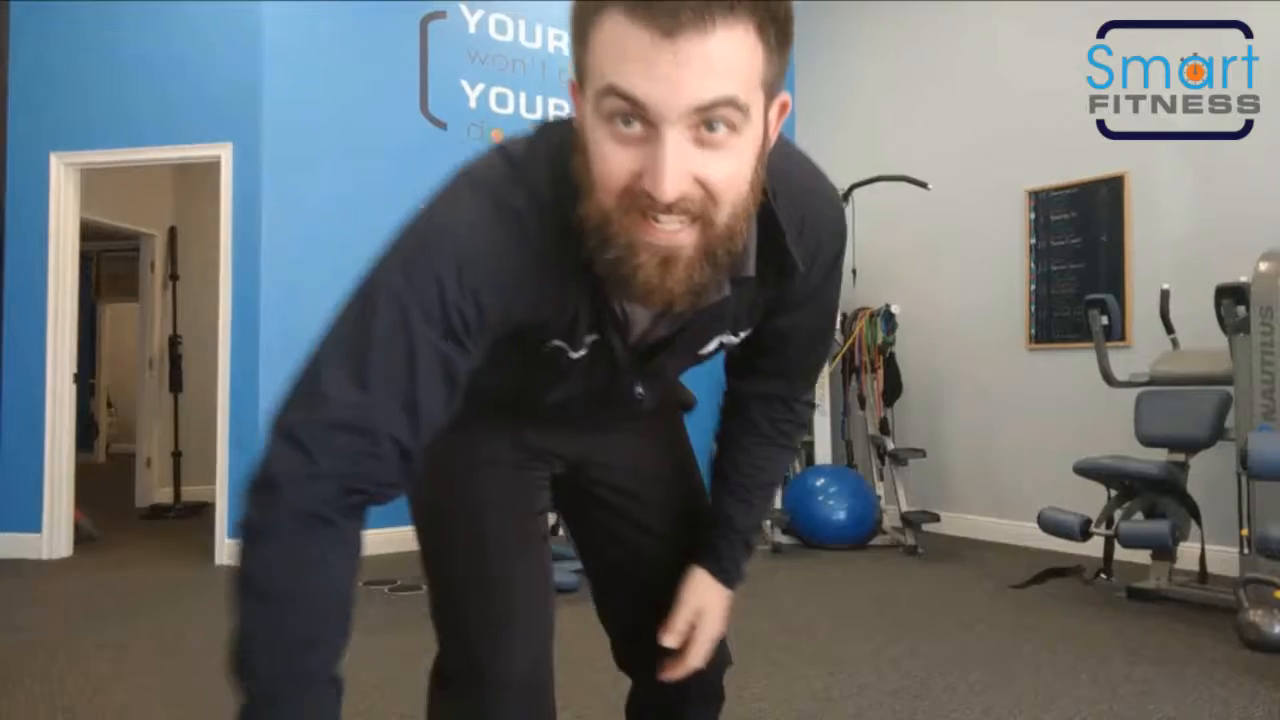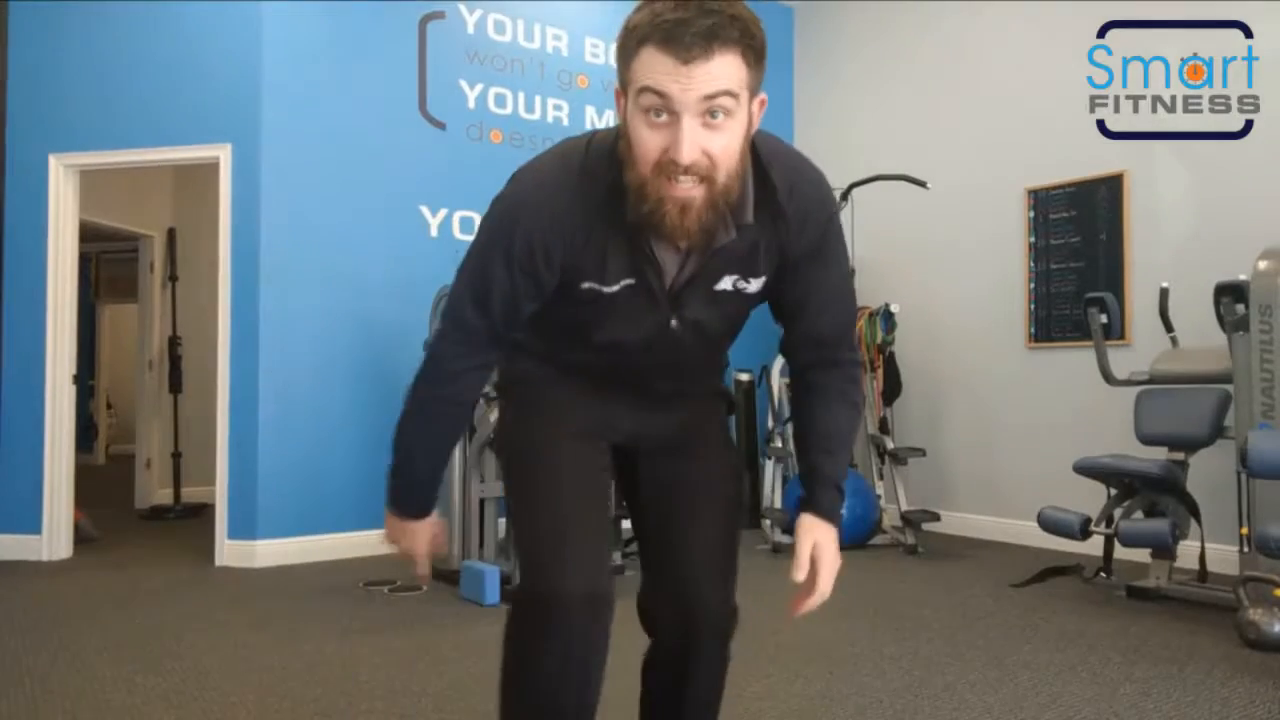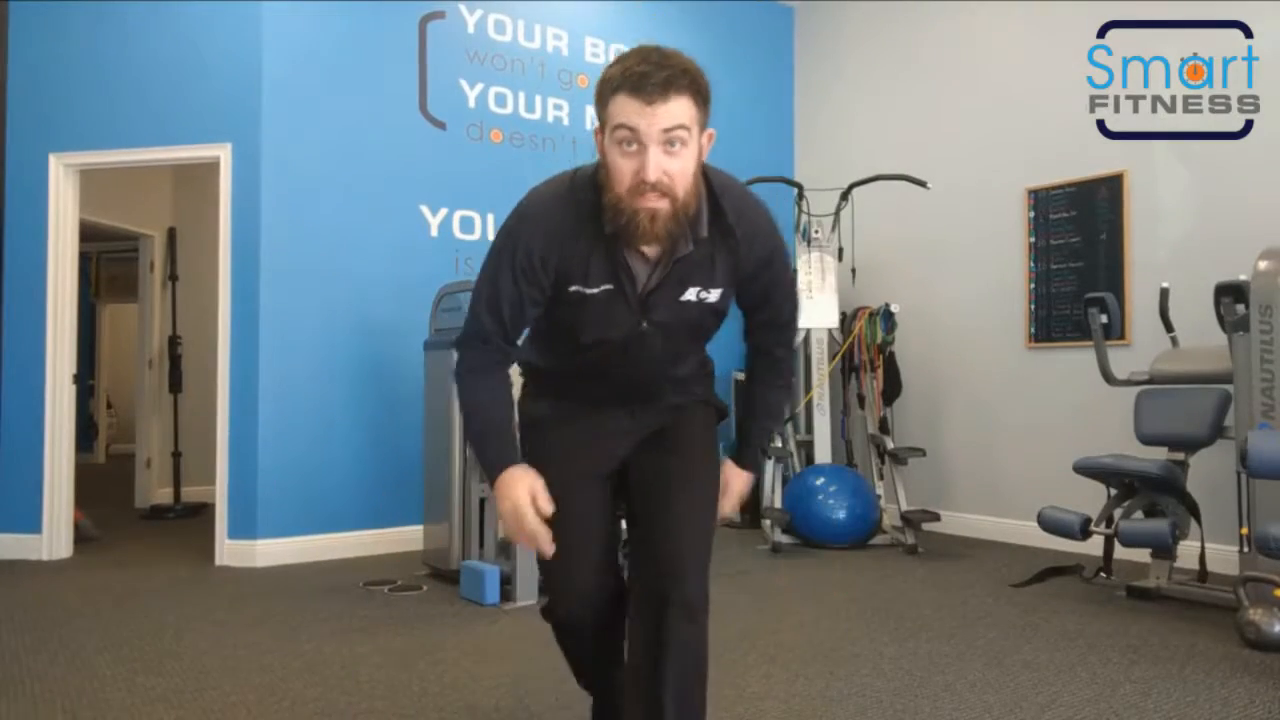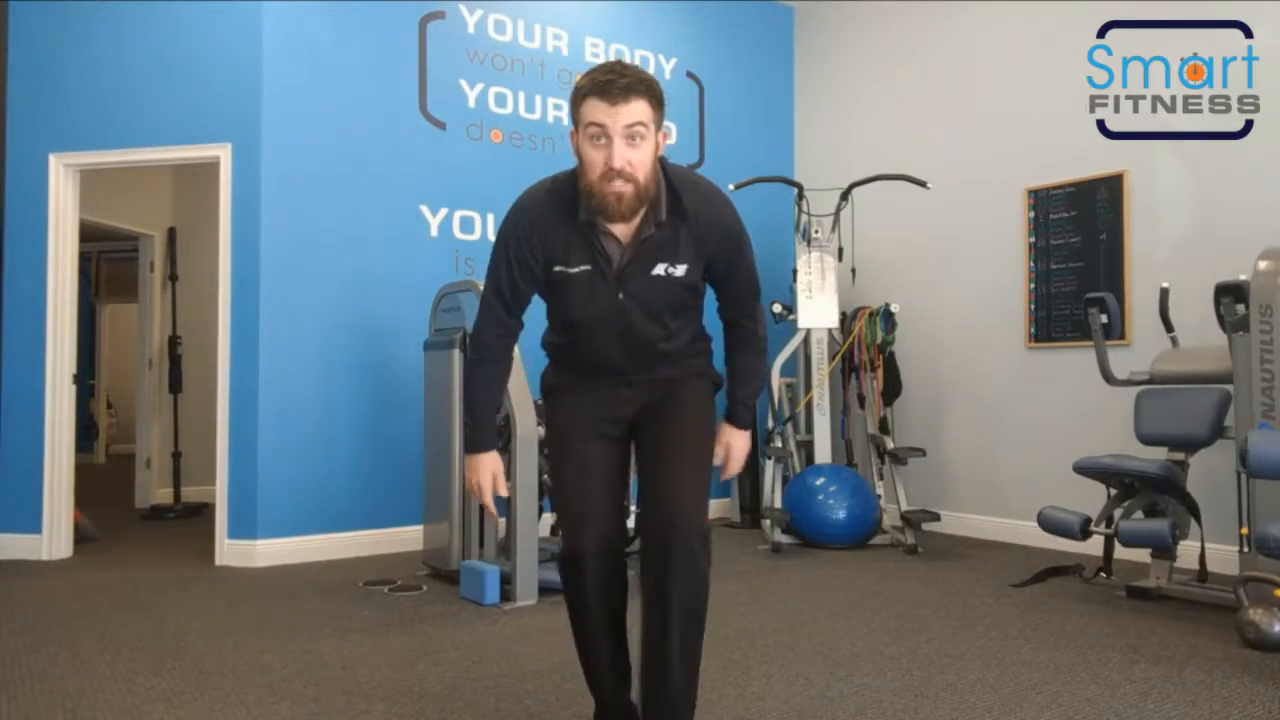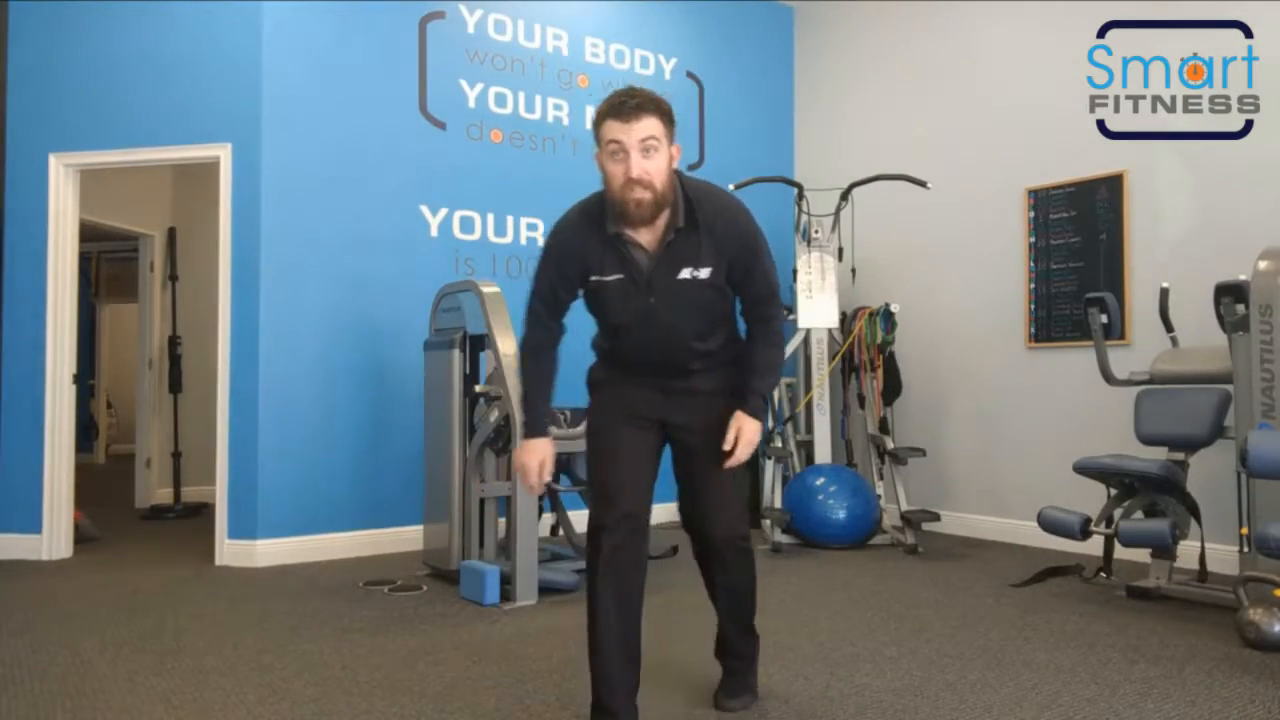
dt=0.4s
person 1, frame 1
left shoulder: (804, 220)
right shoulder: (485, 222)
left elbow: (771, 401)
right elbow: (318, 477)
left wrist: (722, 563)
left hip: (630, 415)
right hip: (477, 417)
left knee: (686, 662)
person 1, frame 2
left shoulder: (798, 199)
right shoulder: (550, 195)
left elbow: (826, 357)
right elbow: (461, 350)
left wrist: (822, 505)
right wrist: (413, 497)
left hip: (684, 402)
right hip: (558, 391)
left knee: (698, 614)
right knee: (565, 597)
person 1, frame 3
left shoulder: (746, 226)
right shoulder: (546, 218)
left elbow: (772, 346)
right elbow: (483, 349)
left wrist: (747, 456)
right wrist: (503, 465)
left hip: (676, 410)
right hip: (566, 411)
left knee: (675, 594)
right knee: (579, 603)
person 1, frame 4
left shoulder: (706, 211)
right shoulder: (537, 215)
left elbow: (744, 316)
right elbow: (495, 330)
left wrist: (740, 415)
right wrist: (481, 440)
left hip: (677, 382)
right hip: (582, 389)
left knee: (677, 535)
right knee: (588, 549)
person 1, frame 5
left shoulder: (724, 218)
right shoulder: (576, 232)
left elbow: (766, 317)
right elbow: (542, 331)
left wrist: (754, 405)
right wrist: (534, 428)
left hip: (712, 387)
right hip: (624, 389)
left knee: (721, 532)
right knee: (616, 532)
left ankle: (739, 659)
